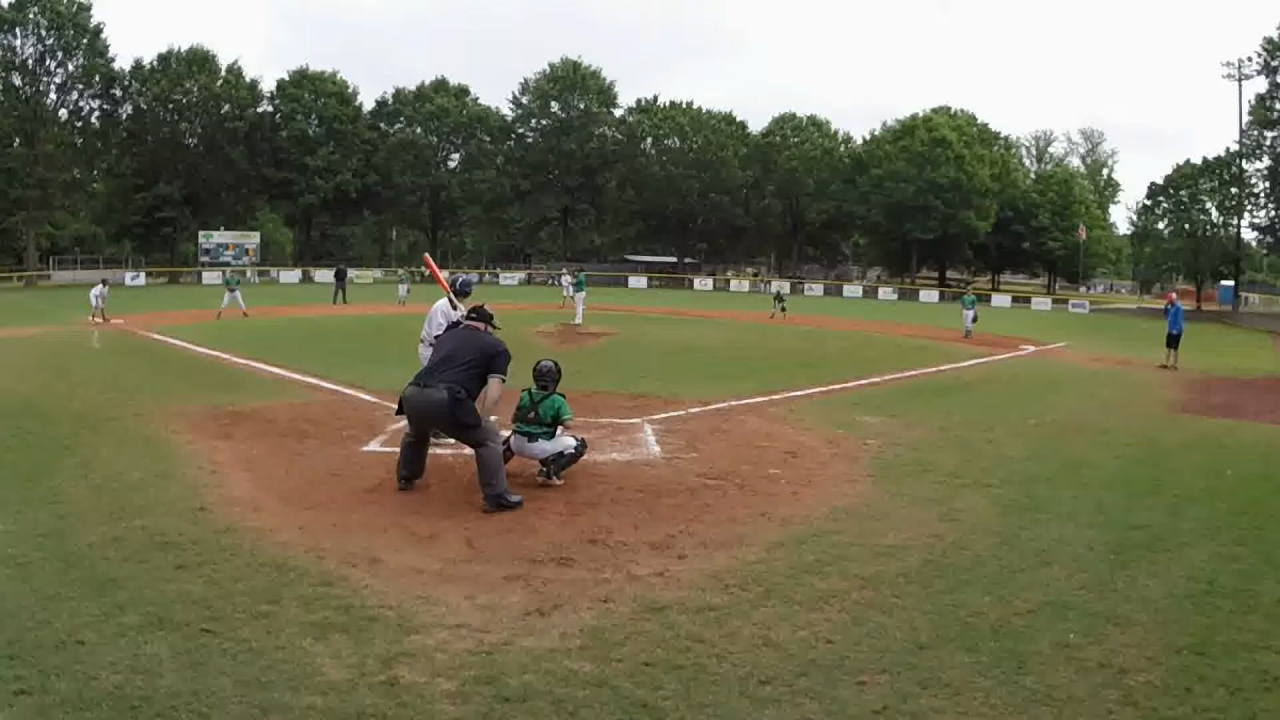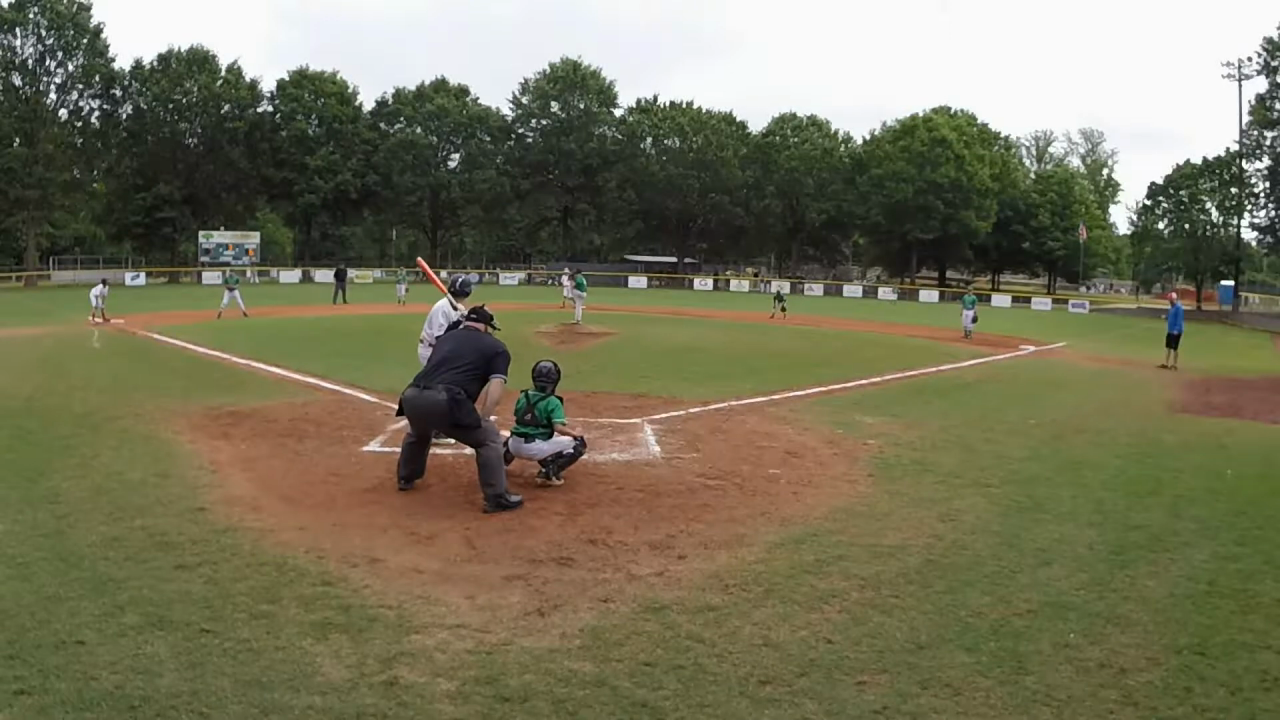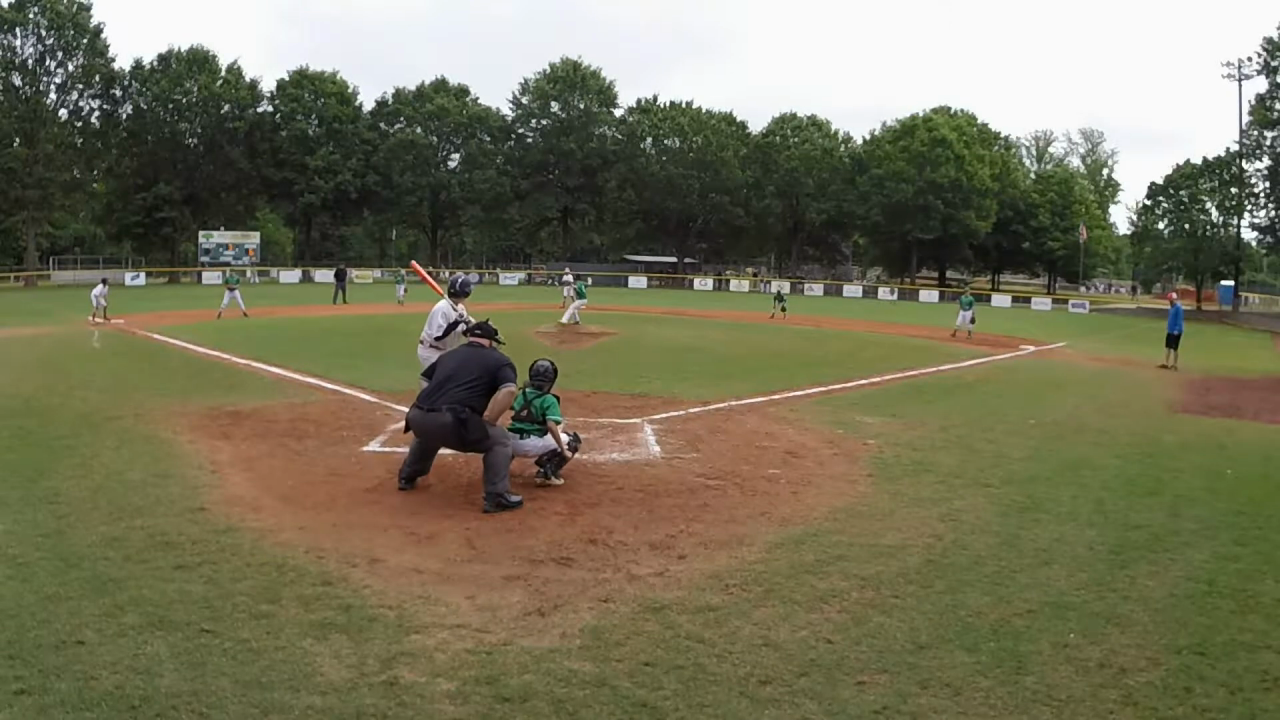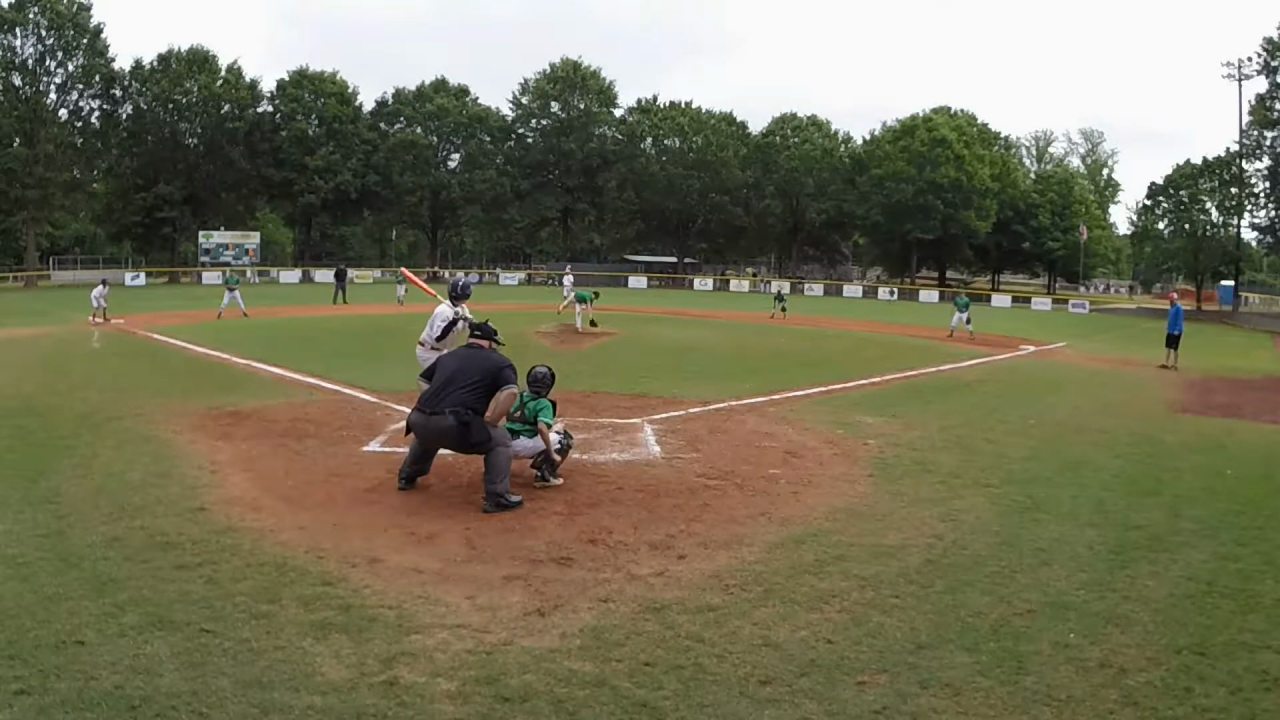
dt=0.5s
person 1, frame 1
left shoulder: (447, 336)
right shoulder: (495, 345)
right elbow: (494, 386)
right wrist: (482, 421)
left hip: (413, 394)
right hip: (445, 400)
left knee: (416, 433)
right knee: (489, 439)
left ankle: (406, 478)
right ankle: (497, 498)
person 1, frame 2
left shoulder: (446, 337)
right shoulder: (496, 347)
right elbow: (496, 385)
right wrist: (482, 420)
left hip: (413, 396)
right hip: (444, 401)
left knee: (418, 433)
right knee: (489, 439)
left ankle: (406, 478)
right ankle: (497, 498)
person 1, frame 3
left shoulder: (449, 355)
right shoulder: (499, 360)
left elbow: (425, 380)
right elbow: (509, 391)
right wrist: (487, 423)
left hip: (418, 418)
right hip: (450, 422)
left knee: (429, 434)
right knee: (500, 440)
left ankle: (407, 477)
right ankle: (496, 498)
person 1, frame 4
left shoulder: (448, 356)
right shoulder: (499, 361)
left elbow: (423, 380)
right elbow: (510, 392)
right wrist: (489, 423)
left hip: (420, 422)
right hip: (453, 425)
right knee: (501, 440)
left ankle: (407, 477)
right ankle: (497, 498)
